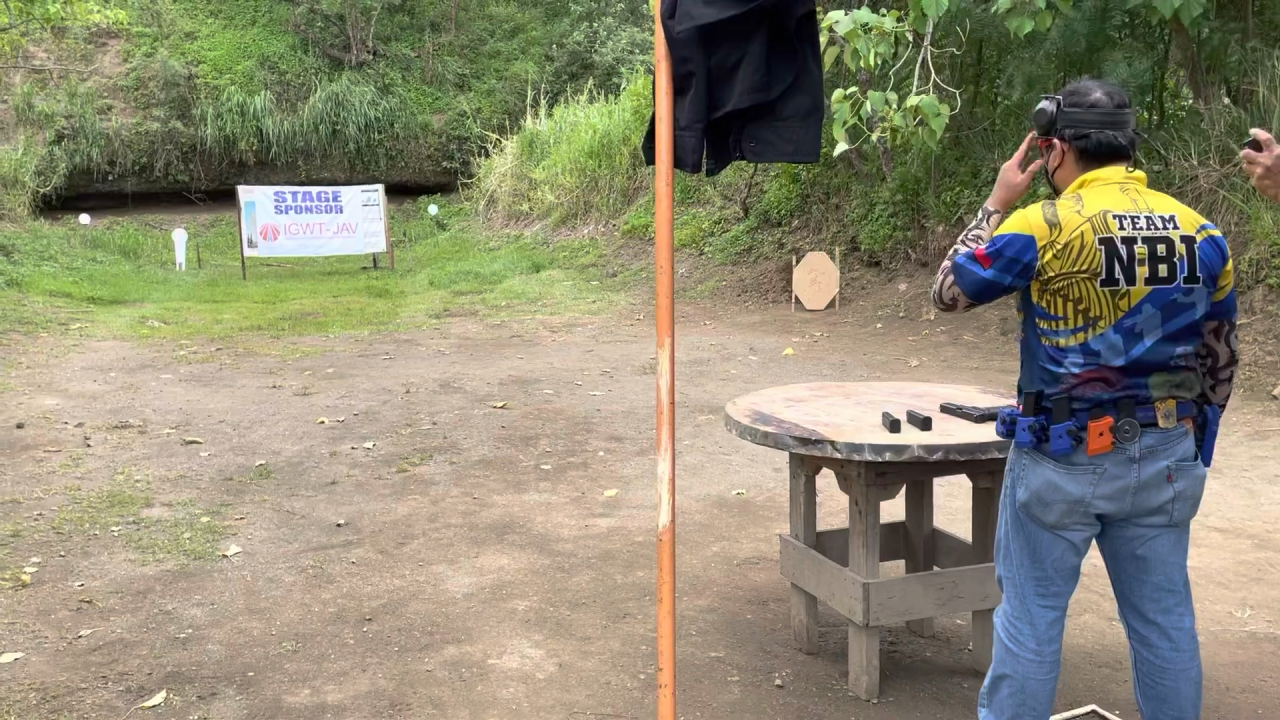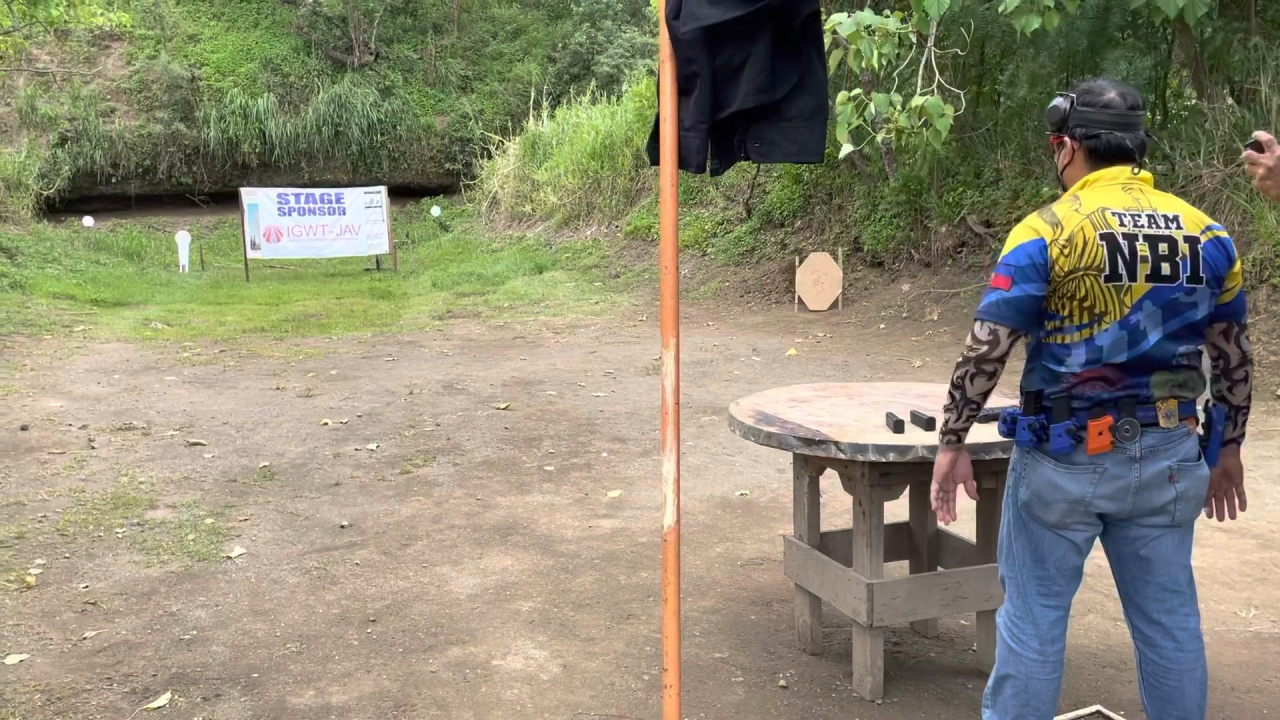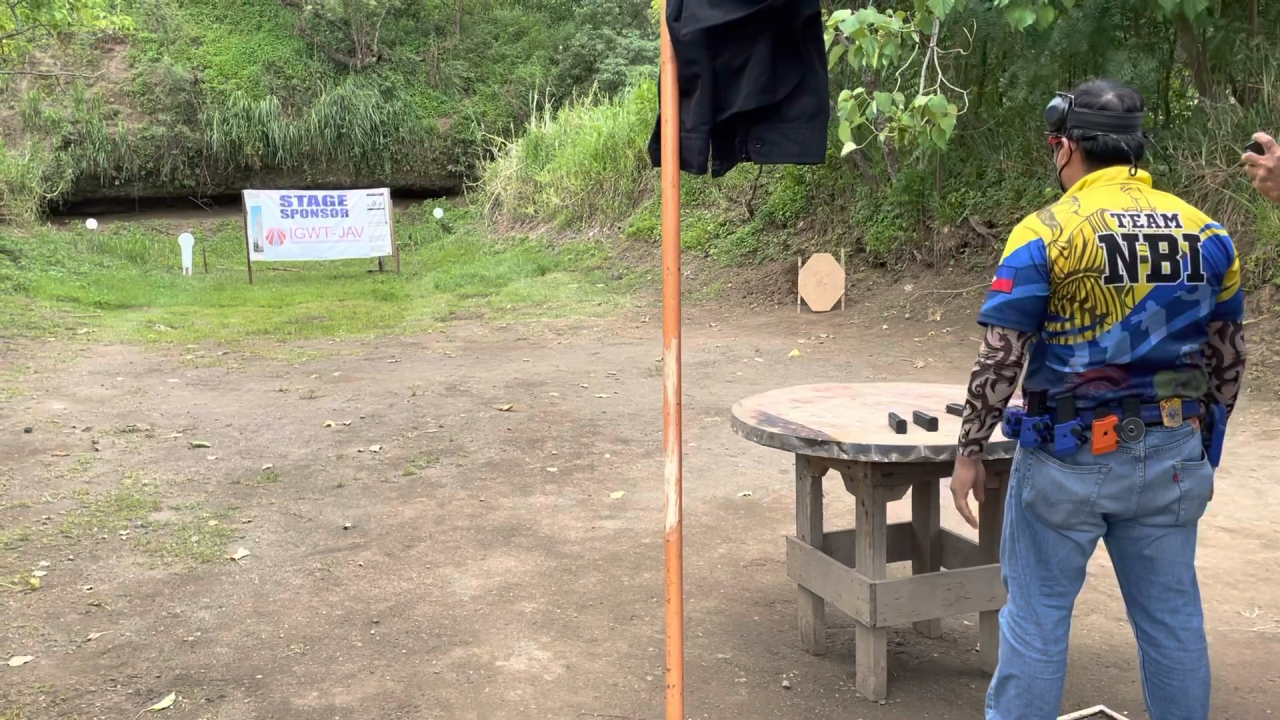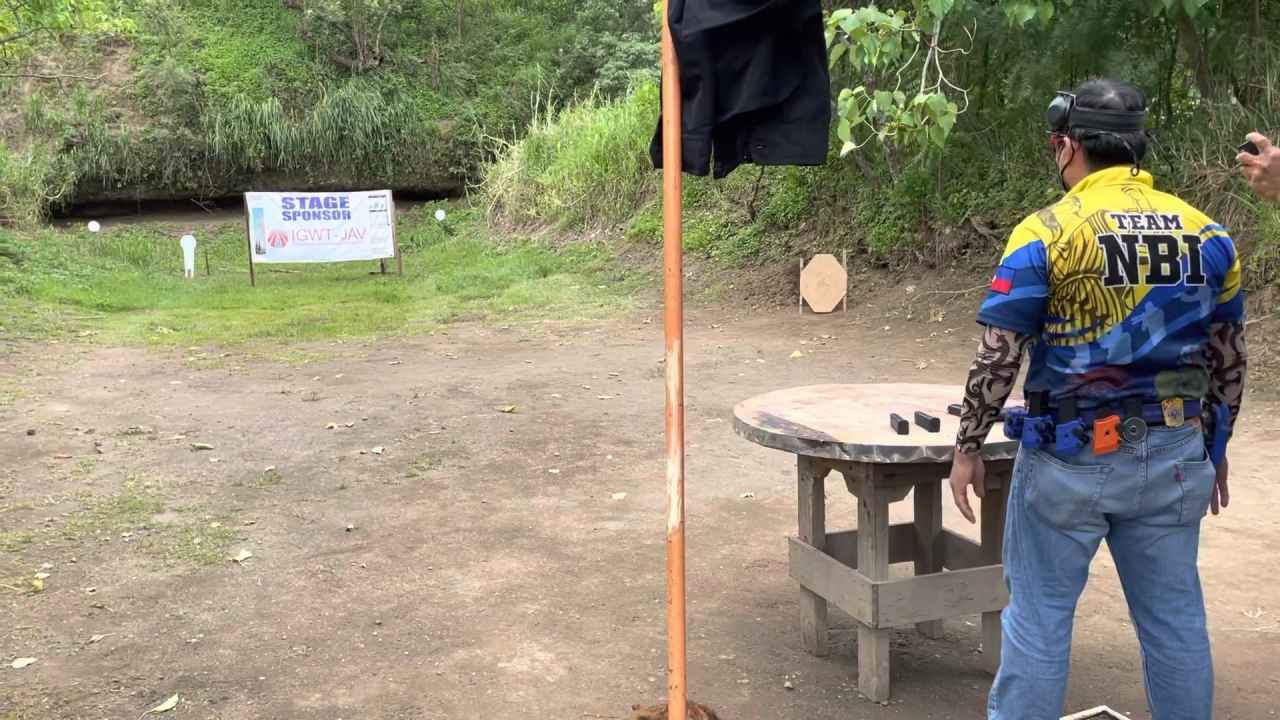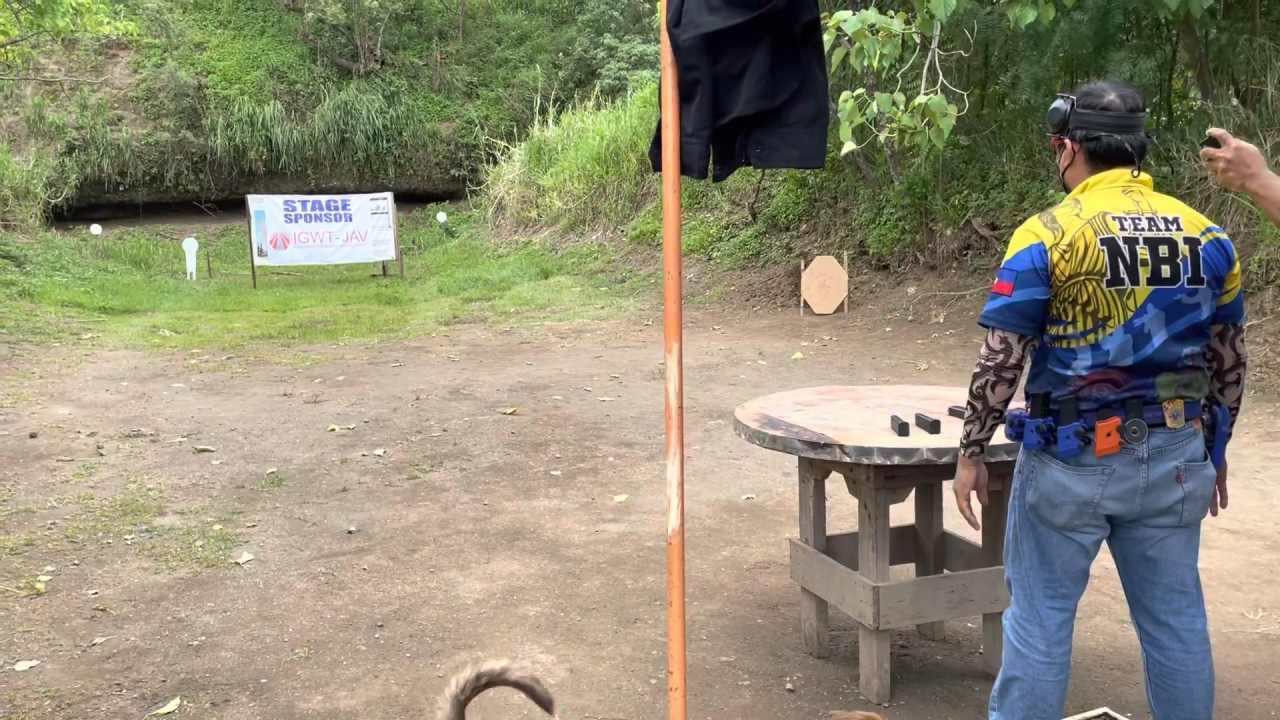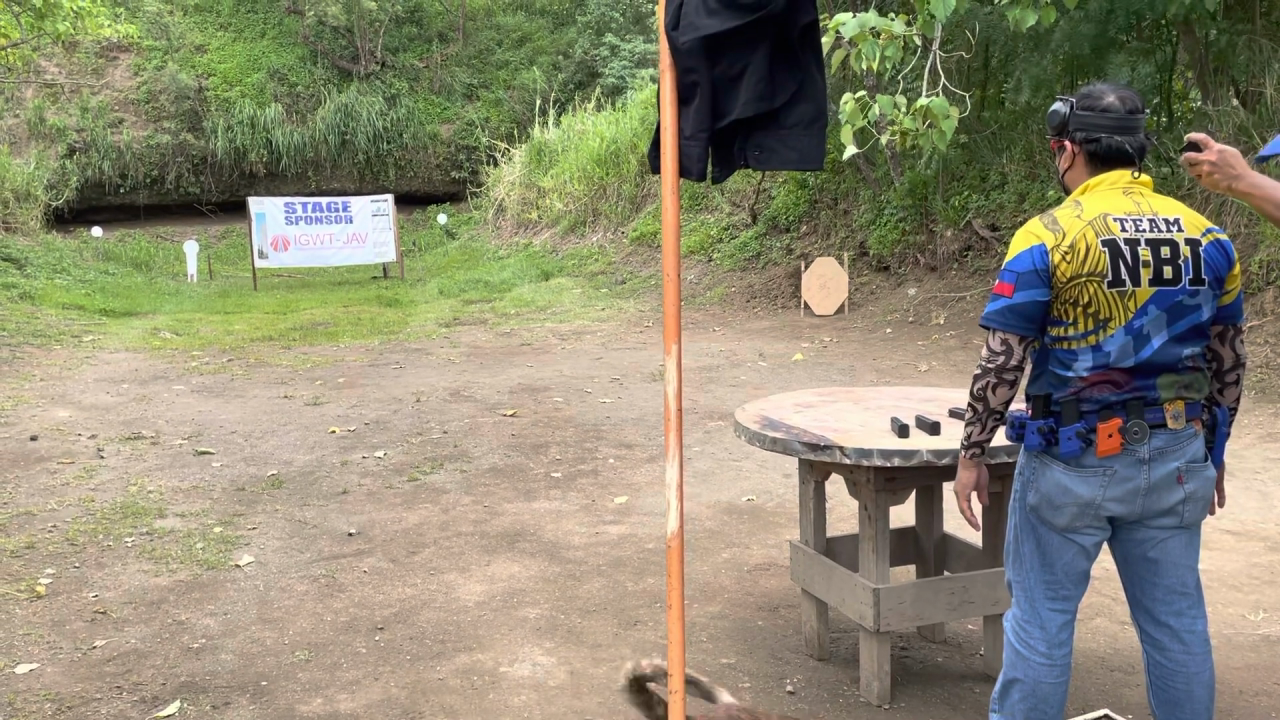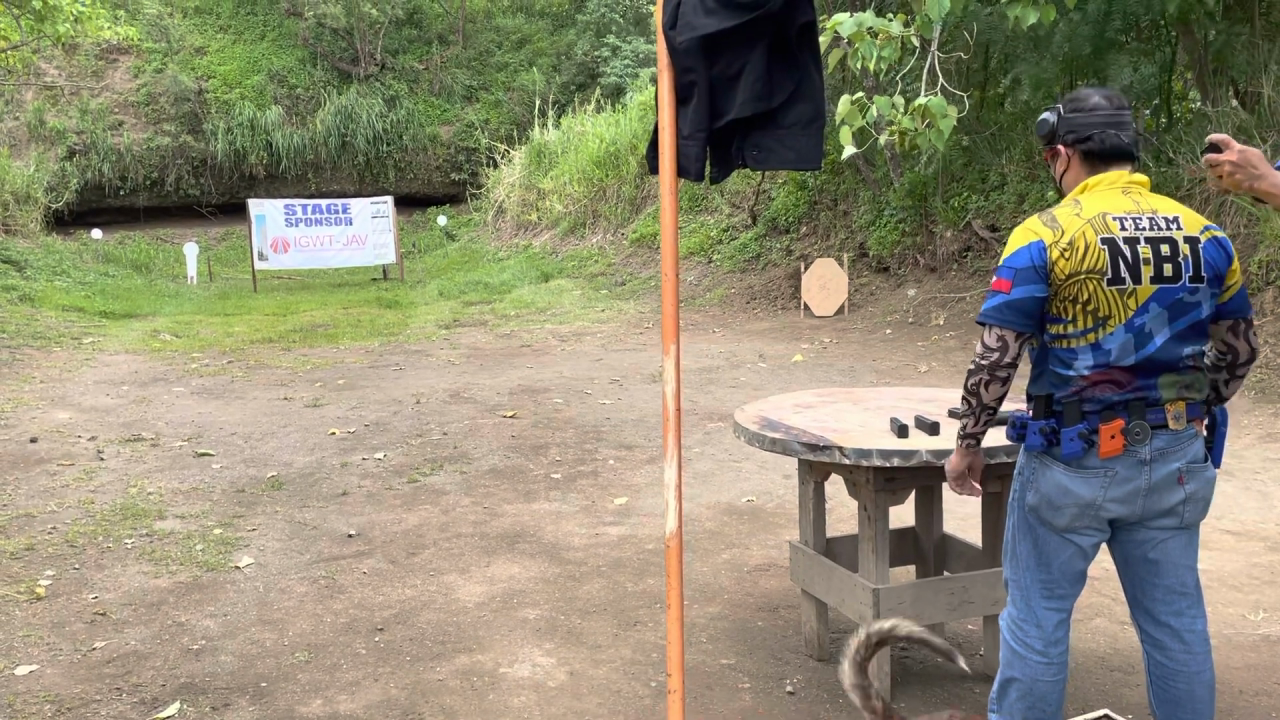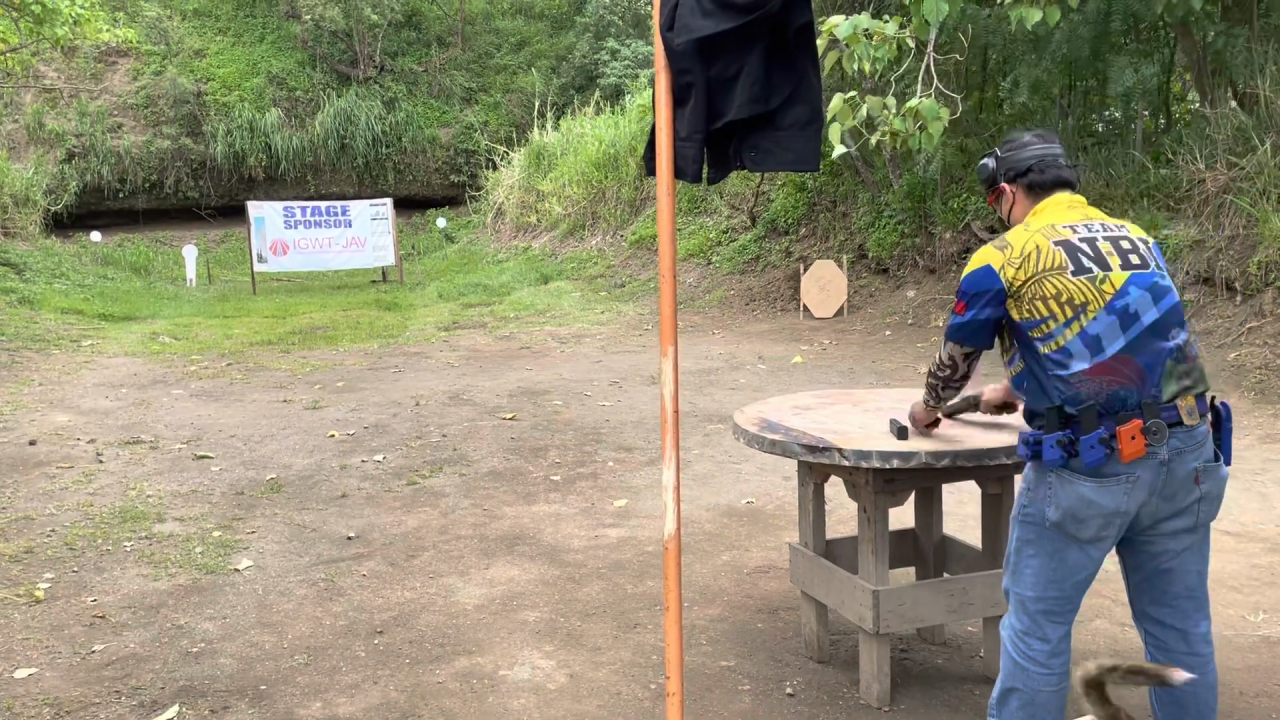
dt=0.4s
person 1, frame 1
left shoulder: (1041, 226)
right shoulder: (1201, 231)
left elbow: (948, 292)
right elbow: (1220, 357)
left wrist: (997, 204)
right wrist: (1194, 440)
left hip: (1064, 457)
right hip: (1164, 455)
left knee: (1032, 614)
right knee: (1165, 616)
person 1, frame 2
left shoulder: (1048, 230)
right shoulder: (1207, 232)
left elbow: (985, 349)
right elbow: (1233, 356)
left wrist: (951, 441)
right wrist: (1227, 448)
left hip: (1065, 457)
right hip: (1166, 455)
left knee: (1034, 615)
right knee: (1169, 616)
person 1, frame 3
left shoulder: (1046, 232)
right shoulder: (1206, 232)
left elbow: (1000, 359)
right elbow: (1227, 356)
left wrist: (969, 451)
right wrist: (1205, 439)
left hip: (1070, 457)
right hip: (1171, 455)
left knee: (1037, 614)
right knee: (1172, 615)
person 1, frame 4
left shoulder: (1046, 233)
right shoulder: (1207, 233)
left elbow: (998, 359)
right elbow: (1228, 359)
left wrist: (967, 446)
right wrist: (1214, 446)
left hip: (1071, 457)
right hip: (1173, 455)
left knee: (1040, 614)
right knee: (1175, 615)
person 1, frame 5
left shoulder: (1047, 235)
right shoulder: (1205, 235)
left elbow: (1001, 361)
right elbow: (1228, 359)
left wrist: (971, 452)
right wrist: (1215, 448)
left hip: (1073, 459)
right hip: (1173, 457)
left knee: (1041, 615)
right knee: (1175, 617)
person 1, frame 6
left shoulder: (1048, 237)
right shoulder: (1206, 236)
left elbow: (1002, 362)
right elbow: (1227, 360)
left wrist: (971, 453)
right wrist: (1212, 451)
left hip: (1074, 459)
right hip: (1174, 458)
left knee: (1042, 616)
right knee: (1176, 618)
person 1, frame 7
left shoulder: (1044, 236)
right shoulder: (1204, 235)
left elbow: (995, 357)
right elbow: (1239, 349)
left wrist: (967, 443)
left hip: (1074, 460)
right hip: (1172, 457)
left knee: (1037, 614)
right knee: (1175, 618)
person 1, frame 8
left shoulder: (1001, 259)
right shoulder: (1136, 239)
left elbow: (955, 363)
left wrist: (928, 407)
left hip: (1087, 467)
right hip: (1186, 452)
left knee: (1039, 622)
right knee: (1180, 623)
